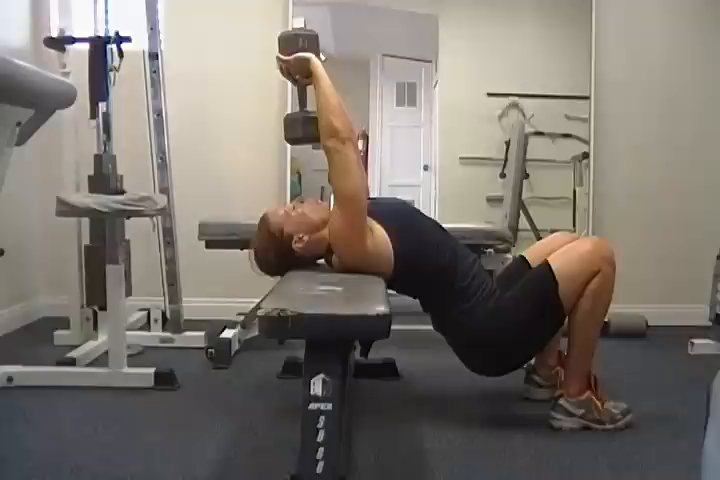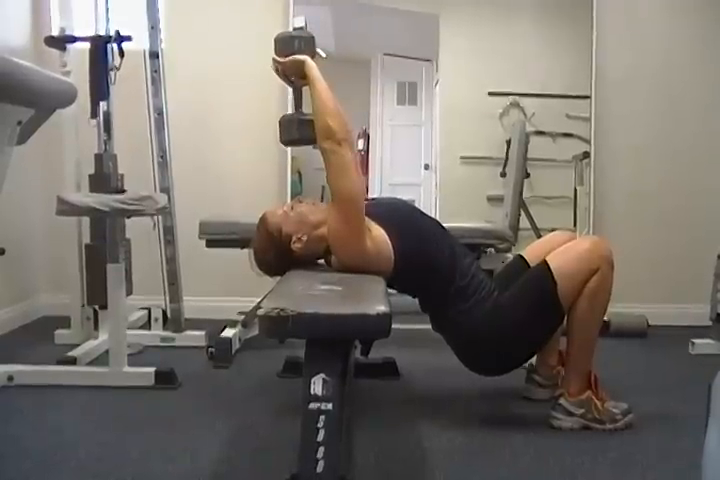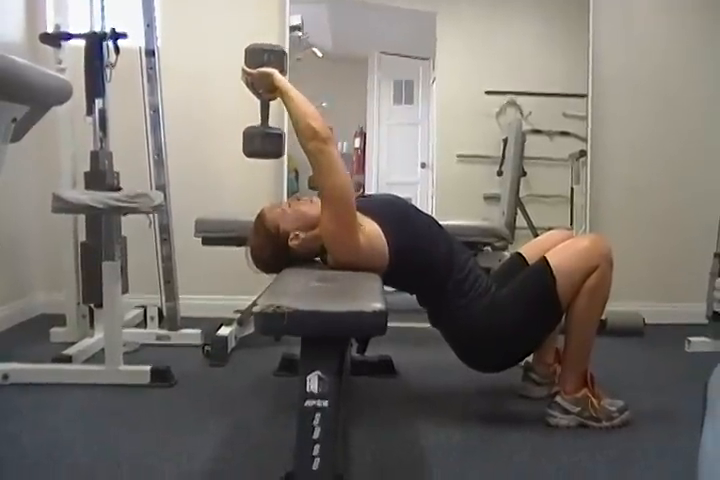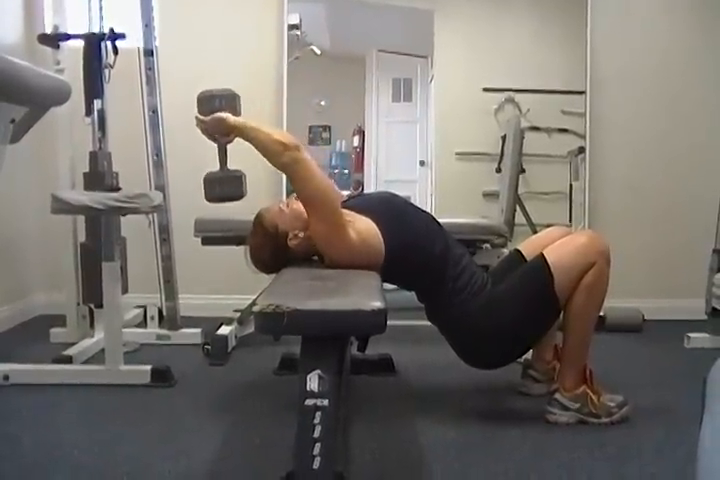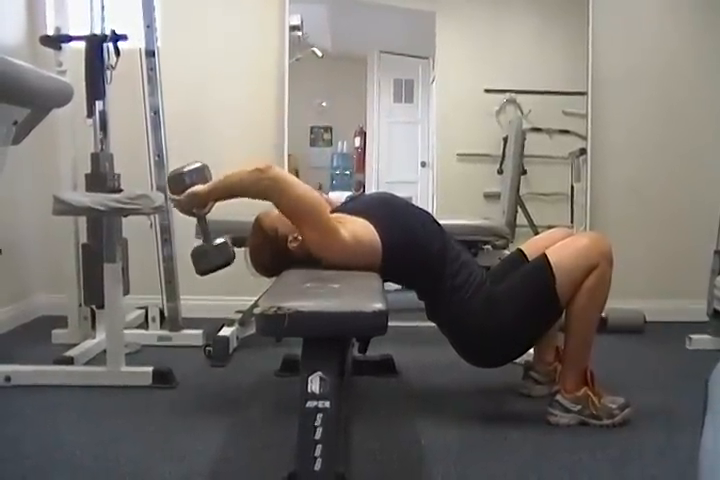
dt=1s
person 1, frame 1
left shoulder: (348, 238)
right shoulder: (349, 240)
left elbow: (342, 144)
right elbow: (339, 139)
left wrist: (312, 79)
right wrist: (315, 67)
left hip: (485, 305)
right hip: (491, 330)
left knee: (566, 242)
right knee: (597, 254)
left ankle: (546, 373)
right ankle: (576, 399)
person 1, frame 2
left shoulder: (345, 234)
right shoulder: (347, 240)
left elbow: (337, 144)
right elbow: (335, 140)
left wrist: (307, 78)
right wrist: (310, 68)
left hip: (483, 303)
right hip: (490, 329)
left knee: (564, 241)
right knee: (595, 253)
left ankle: (547, 372)
right ankle: (576, 398)
person 1, frame 3
left shoulder: (342, 235)
right shoulder: (342, 239)
left elbow: (320, 143)
right elbow: (319, 140)
left wrist: (279, 86)
right wrist: (279, 84)
left hip: (482, 301)
right hip: (488, 325)
left knee: (560, 239)
right knee: (594, 251)
left ankle: (543, 370)
right ankle: (573, 395)
person 1, frame 4
left shoulder: (336, 226)
right shoulder: (336, 238)
left elbow: (294, 157)
right elbow: (291, 153)
left wrist: (235, 127)
right wrist: (235, 126)
left hip: (479, 299)
right hip: (485, 323)
left knee: (558, 236)
right knee: (591, 248)
left ankle: (541, 367)
right ankle: (571, 391)
person 1, frame 5
left shoulder: (333, 224)
right shoulder: (331, 239)
right elbow: (268, 176)
right wrist: (206, 194)
left hip: (480, 295)
right hip: (486, 320)
left knee: (561, 237)
right knee: (595, 249)
left ankle: (543, 368)
right ankle: (572, 393)
